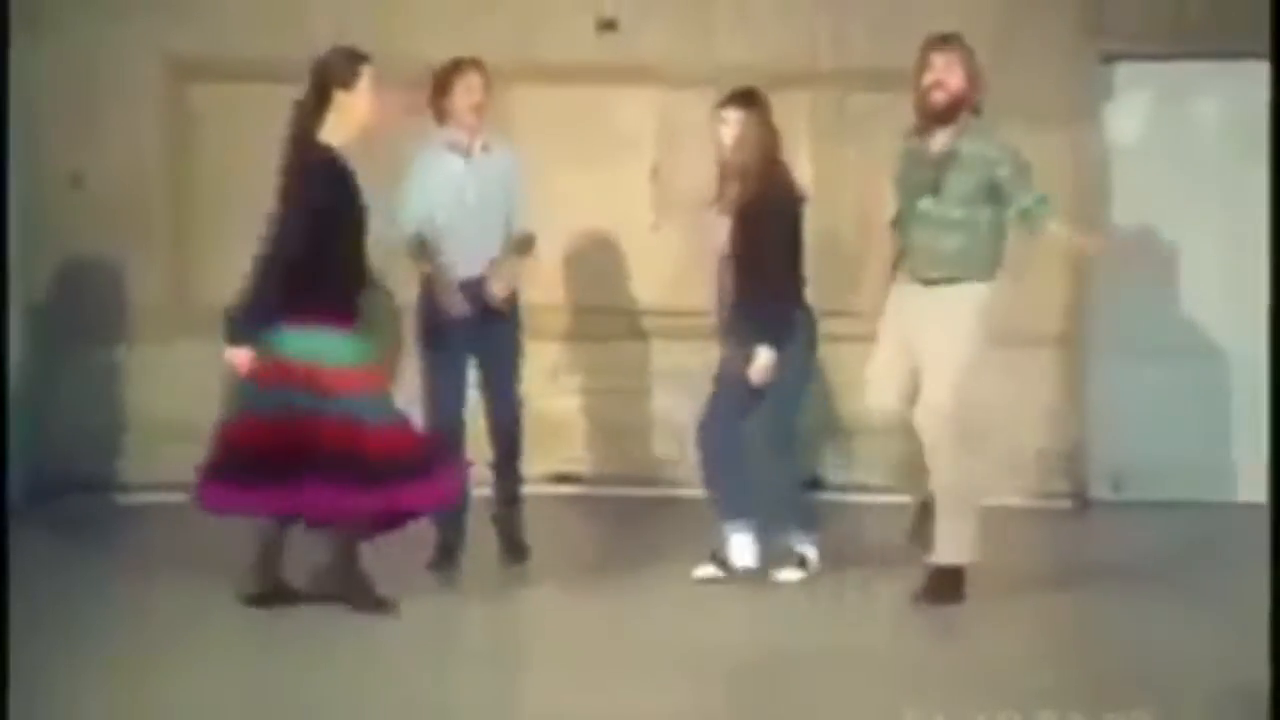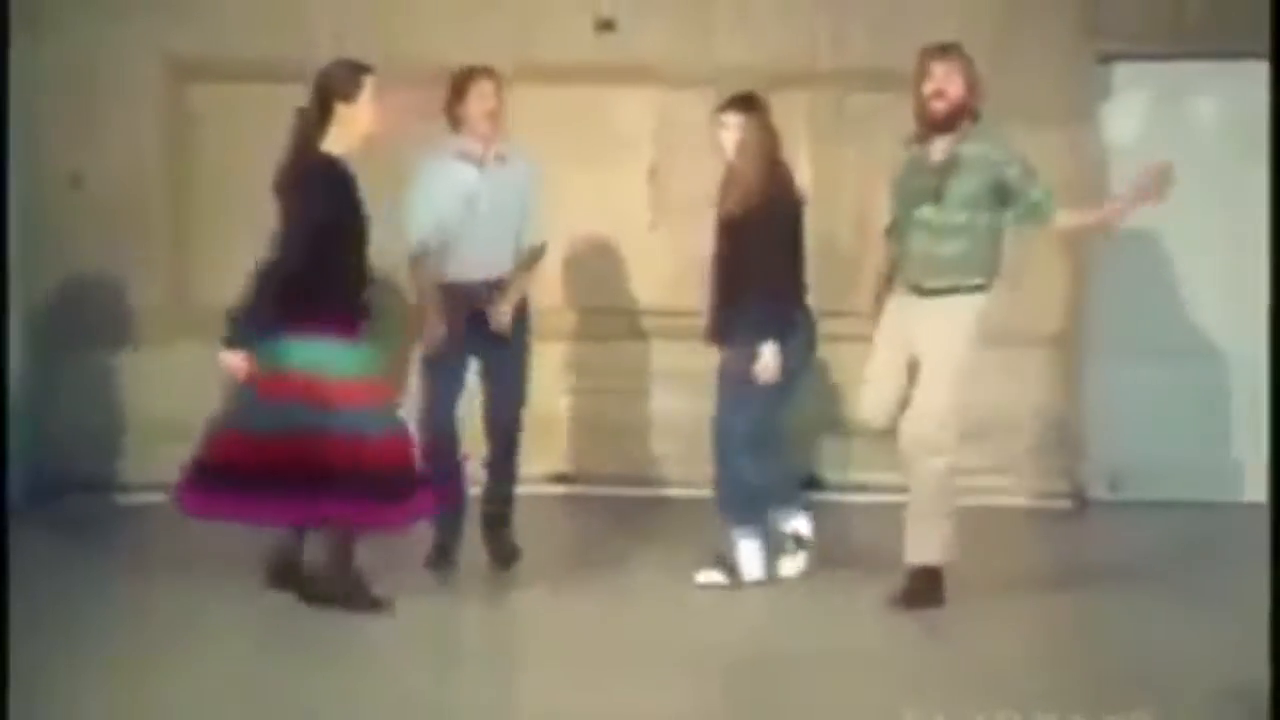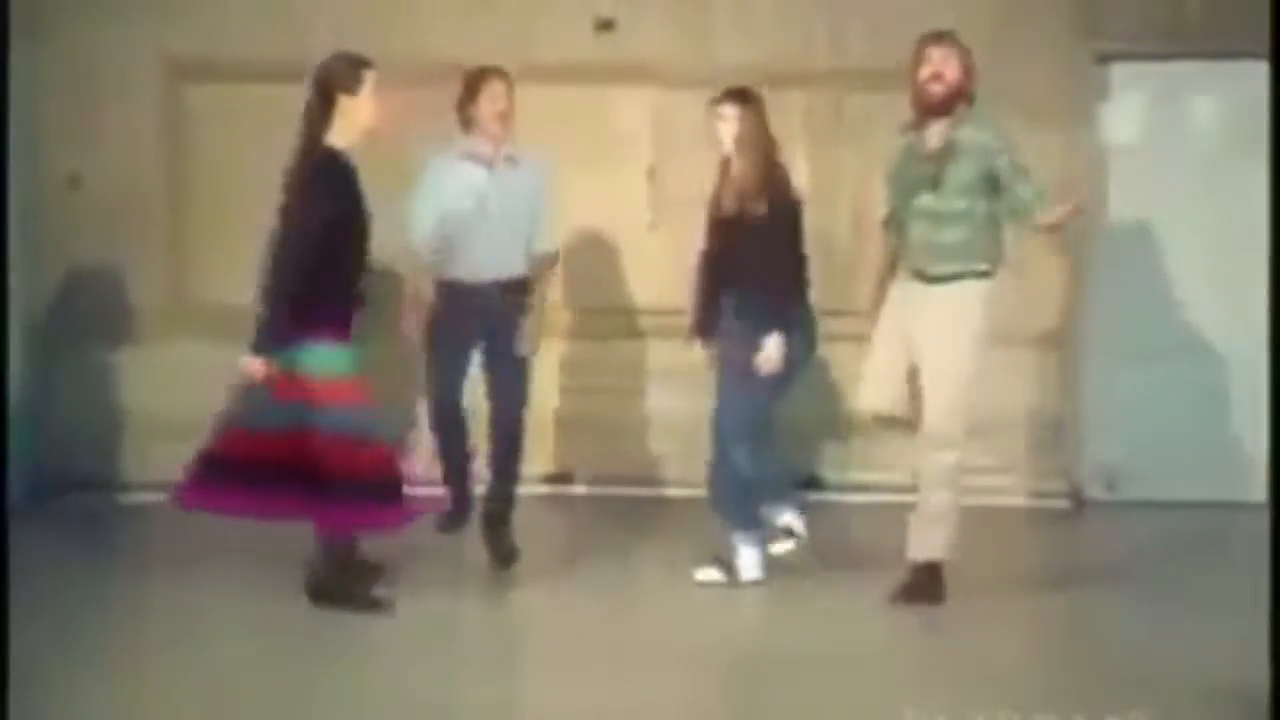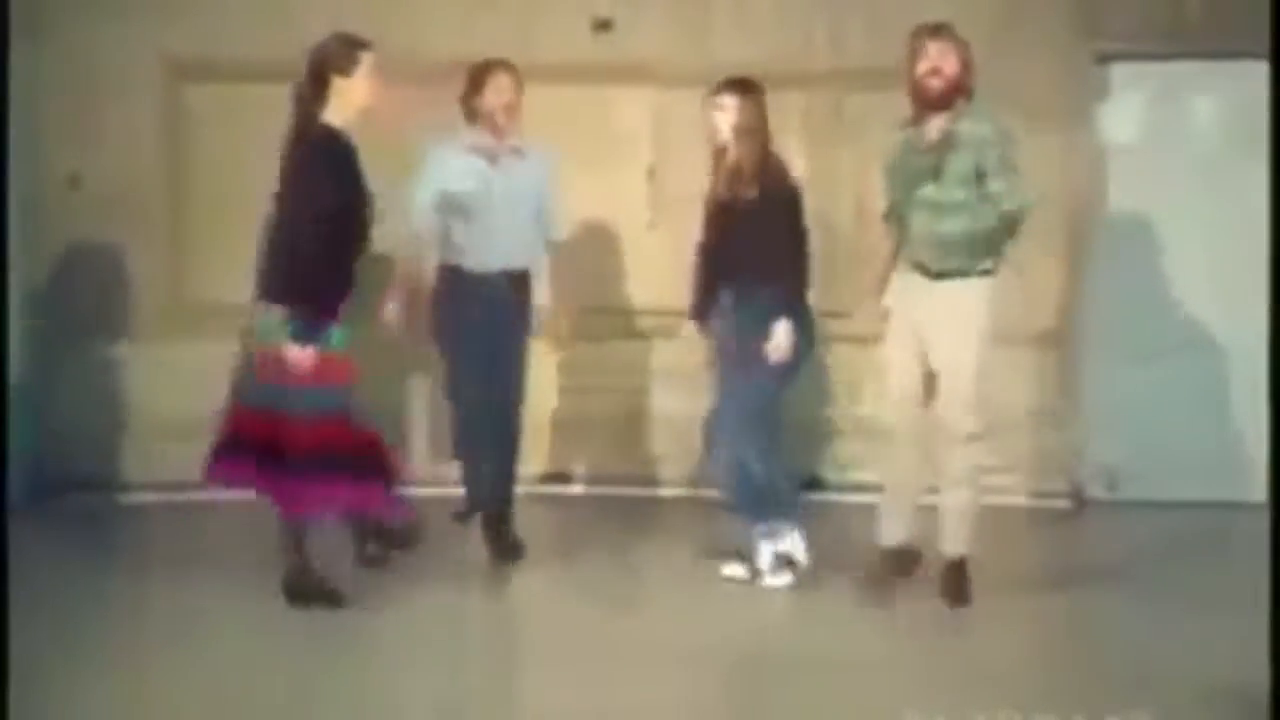
dt=0.1s
person 1, frame 1
left shoulder: (990, 151)
right shoulder: (911, 150)
left elbow: (1040, 218)
right wrist: (874, 298)
left hip: (959, 299)
right hip: (907, 293)
left knee: (941, 423)
right knee: (882, 403)
left ankle: (950, 563)
right ankle: (935, 494)
person 1, frame 2
left shoulder: (994, 156)
right shoulder: (911, 161)
left elbow: (1049, 214)
left wrist: (1125, 204)
right wrist: (870, 309)
left hip: (957, 308)
right hip: (905, 302)
left knee: (923, 433)
right knee: (872, 409)
left ankle: (926, 568)
person 1, frame 3
left shoulder: (987, 142)
right shoulder: (908, 146)
left elbow: (1030, 210)
left wrist: (1072, 209)
right wrist: (879, 299)
left hip: (959, 297)
right hip: (906, 291)
left knee: (940, 428)
right knee: (877, 401)
left ankle: (929, 564)
person 1, frame 4
left shoulder: (988, 134)
right shoulder: (905, 145)
left elbow: (1011, 213)
left wrist: (1007, 221)
right wrist: (885, 282)
left hip: (965, 291)
right hip: (914, 287)
left knee: (958, 423)
right knee: (900, 415)
left ankle: (956, 555)
right ankle: (896, 540)
person 2, frame 1
left shoulder: (317, 164)
right shoulder: (322, 169)
right elbow: (284, 253)
right wrist: (243, 331)
left hip: (299, 331)
right hip: (319, 335)
left knee: (286, 453)
right knee: (361, 447)
left ankle: (266, 575)
right ankle: (342, 573)
person 2, frame 2
left shoulder: (320, 173)
right shoulder: (326, 179)
right elbow: (286, 262)
right wrist: (242, 335)
left hip: (303, 334)
right hip: (322, 338)
left knee: (305, 451)
right knee: (358, 447)
left ankle: (289, 556)
right ankle: (341, 575)
person 2, frame 3
left shoulder: (326, 168)
right shoulder: (330, 173)
right elbow: (296, 261)
right wrist: (266, 342)
left hip: (309, 332)
right hip: (313, 337)
left knee: (310, 447)
right knee: (342, 446)
left ankle: (339, 560)
right ankle: (334, 573)
person 2, frame 4
left shoulder: (317, 145)
right shoulder: (328, 151)
right elbow: (311, 242)
right wrist: (304, 330)
left hip: (302, 306)
right hip: (303, 311)
left knee: (321, 426)
right knee: (309, 431)
left ankle: (369, 526)
right ankle: (299, 568)
person 3, frame 1
left shoulder: (505, 159)
right shoulder: (424, 162)
left elbow: (518, 230)
right elbow: (416, 233)
left wrist: (508, 265)
right wrist: (439, 284)
left hip: (496, 294)
right hip: (444, 296)
left knee: (504, 411)
right knee: (444, 417)
left ankle: (508, 518)
right ankle: (449, 533)
person 3, frame 2
left shoulder: (519, 169)
right shoulder: (434, 169)
left elbow: (531, 244)
right elbow: (421, 247)
left wrist: (513, 295)
right wrist: (430, 310)
left hip: (504, 300)
right hip: (449, 300)
left knee: (505, 415)
right knee: (437, 418)
left ankle: (498, 523)
right ankle: (448, 525)
person 3, frame 3
left shoulder: (531, 171)
right shoulder: (442, 168)
left elbow: (543, 248)
right elbow: (422, 243)
left wrist: (532, 312)
right wrist: (415, 309)
left hip: (510, 300)
right hip: (455, 298)
left knee: (509, 417)
right knee: (444, 405)
left ankle: (498, 522)
right ankle: (459, 495)
person 3, frame 4
left shoulder: (536, 162)
right shoulder: (447, 157)
left elbow: (550, 234)
right elbow: (421, 228)
right wrist: (397, 293)
left hip: (512, 291)
right hip: (460, 287)
left knee: (506, 404)
right knee: (469, 397)
left ankle: (499, 514)
right ankle: (480, 492)
person 4, frame 1
left shoulder: (774, 192)
right shoulder: (746, 191)
left elbow: (781, 271)
left wrist: (768, 343)
right wrist: (736, 336)
left hip: (782, 333)
right hip: (752, 330)
left knee: (772, 438)
right knee: (720, 429)
left ankle: (803, 546)
right ankle: (740, 546)
person 4, frame 2
left shoulder: (777, 194)
right shoulder: (734, 194)
left elbow: (788, 272)
left wrist: (774, 341)
right wrist: (721, 336)
left hip: (780, 334)
right hip: (743, 332)
left knee: (744, 434)
right knee: (734, 437)
left ankle: (791, 520)
right ankle: (749, 554)
person 4, frame 3
left shoulder: (773, 191)
right shoulder: (728, 191)
left elbow: (792, 264)
right elbow: (713, 263)
left wrist: (779, 332)
right wrist: (704, 329)
left hip: (779, 327)
right hip: (738, 325)
left knee: (737, 426)
right knee: (735, 432)
left ankle: (782, 514)
right ankle: (746, 556)
person 4, frame 4
left shoulder: (770, 177)
right shoulder: (724, 181)
left elbow: (794, 250)
left wrist: (787, 318)
right wrist: (701, 314)
left hip: (770, 315)
right hip: (736, 313)
left knee: (743, 427)
right knee: (737, 429)
left ankle: (784, 541)
right ankle: (768, 546)
